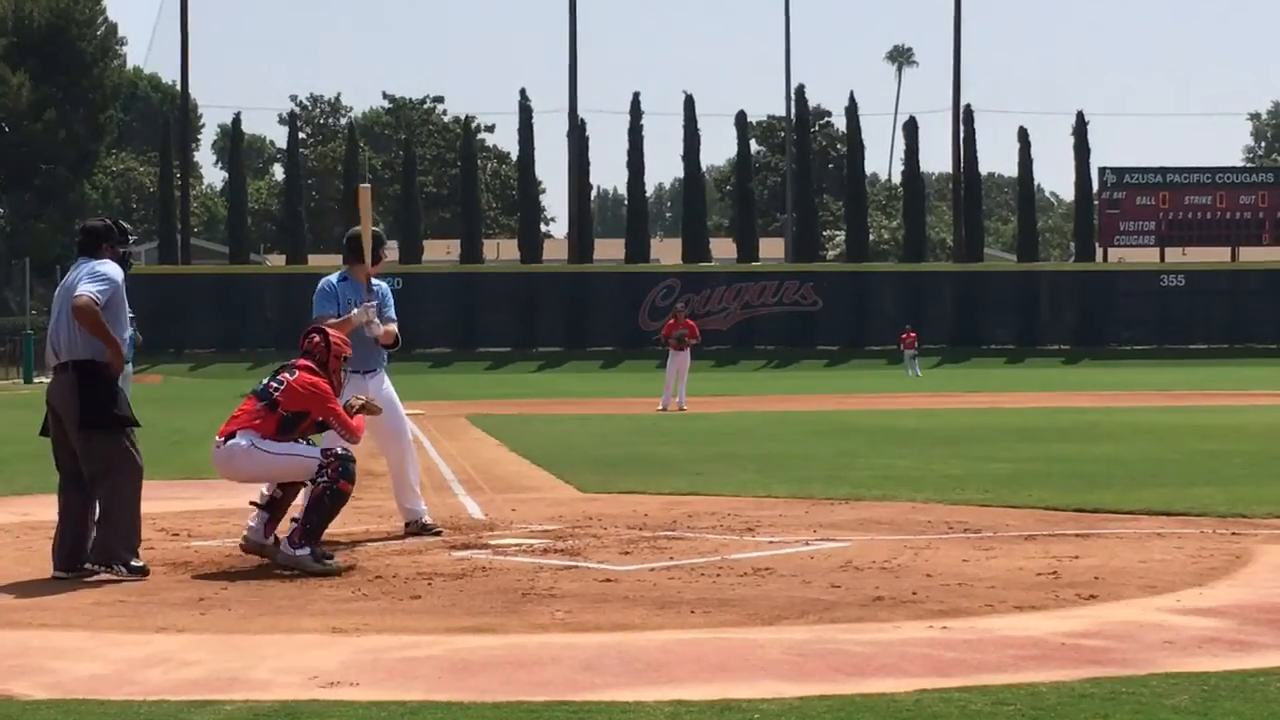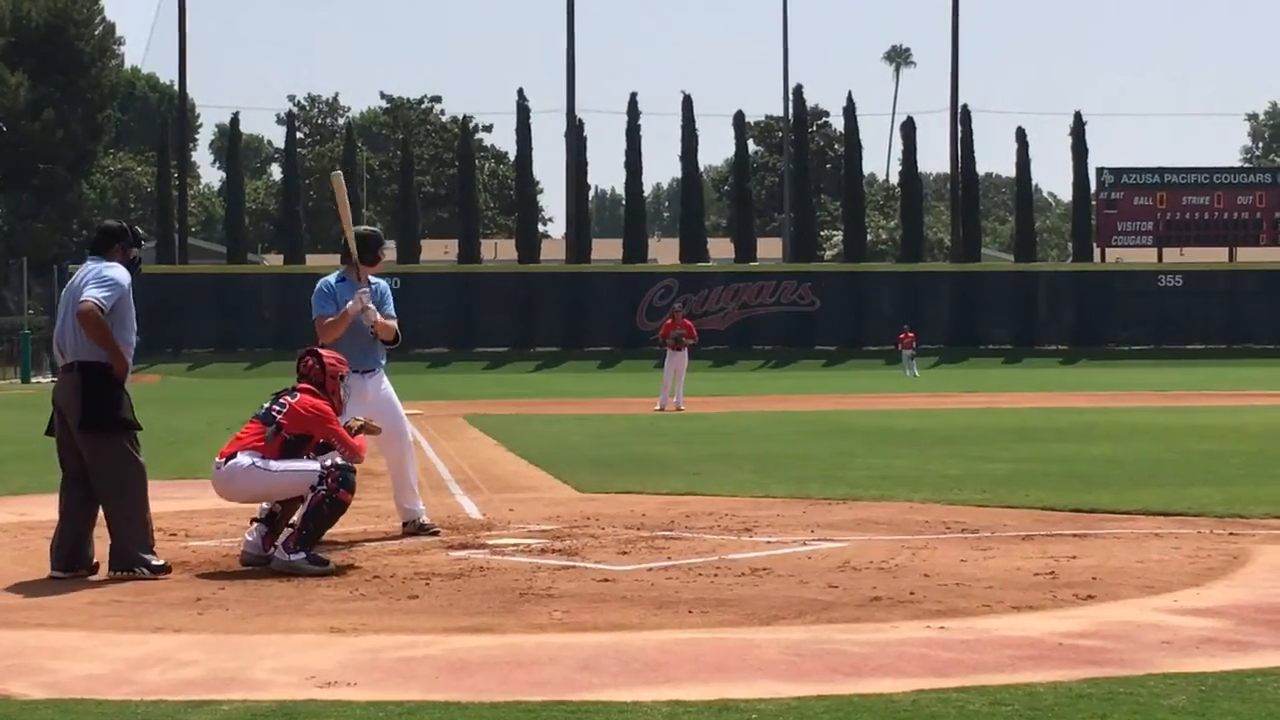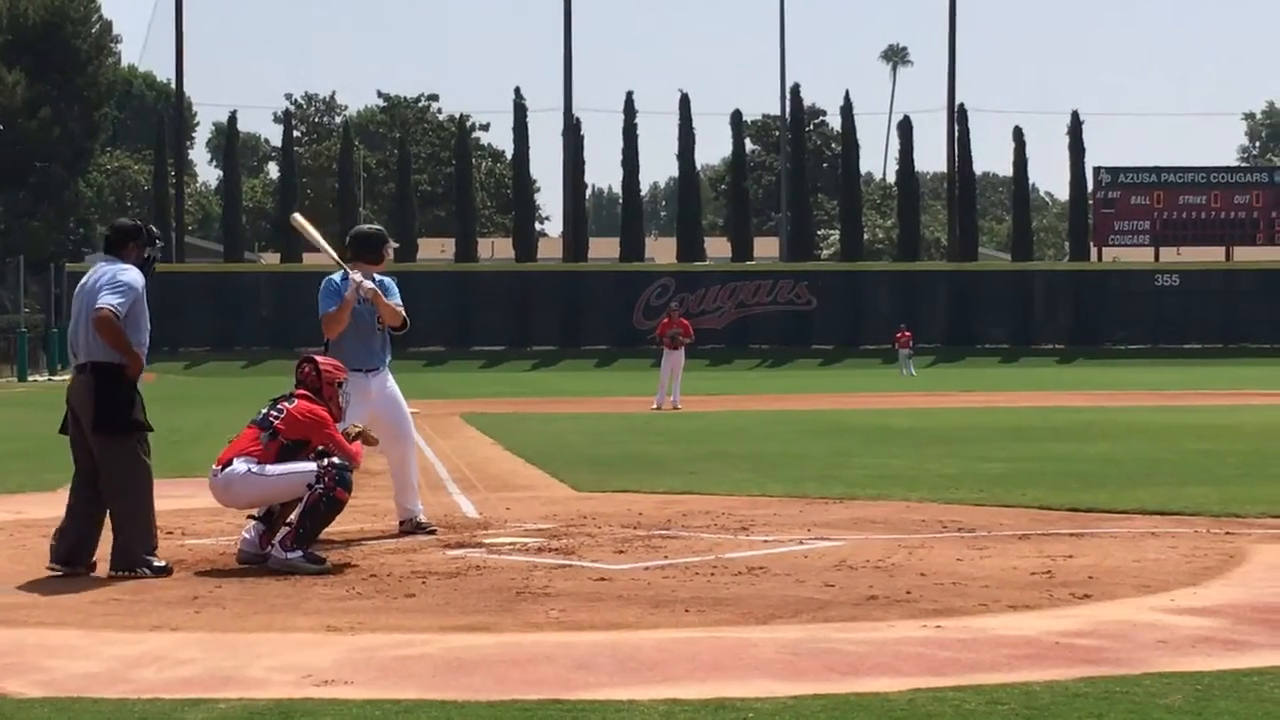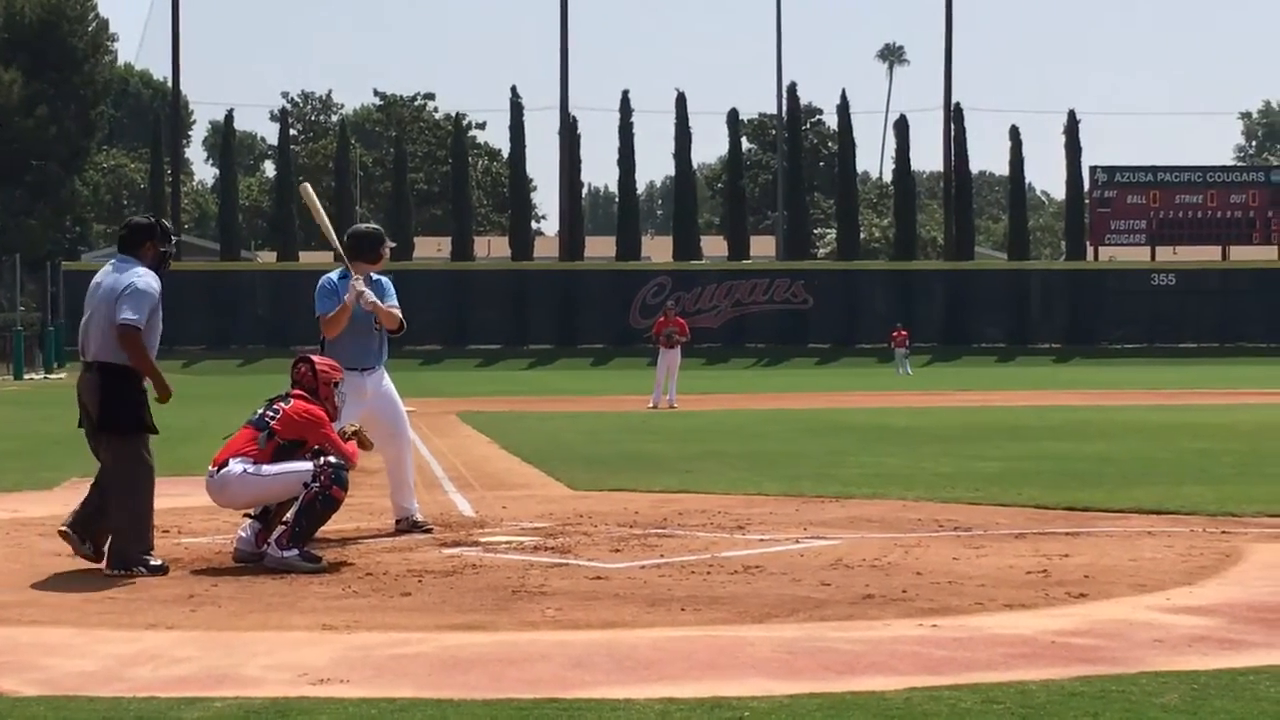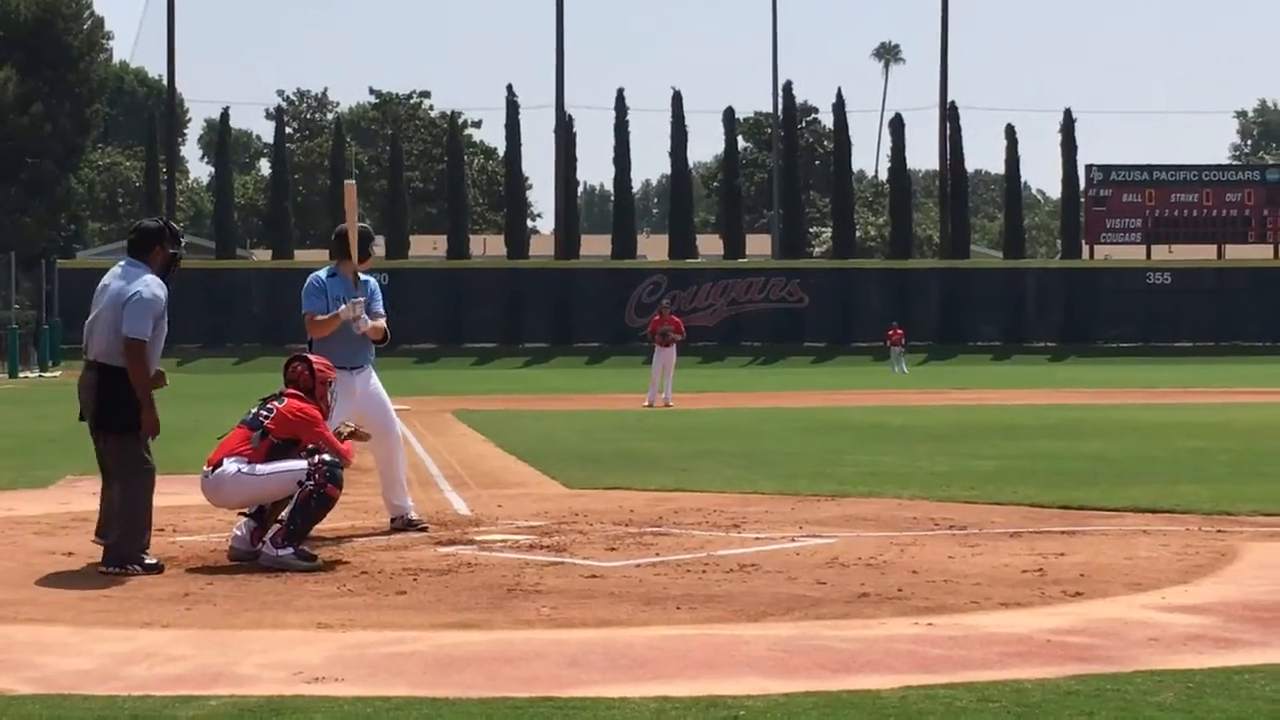
dt=0.2s
person 1, frame 1
left shoulder: (71, 278)
right shoulder: (106, 270)
right elbow: (83, 306)
right wrist: (115, 345)
left hip: (62, 383)
right hip: (91, 383)
left knee: (75, 476)
right knee: (121, 468)
left ankle: (70, 558)
right ankle: (114, 553)
person 1, frame 2
left shoulder: (79, 277)
right shoulder: (114, 273)
left elbow: (80, 316)
right elbow: (88, 313)
right wrist: (118, 355)
left hip: (69, 383)
right hip: (96, 384)
left knee: (78, 476)
right knee: (123, 472)
left ankle: (70, 558)
right ankle: (131, 556)
person 1, frame 3
left shoulder: (91, 276)
right shoulder: (127, 276)
left elbow: (93, 321)
right elbow: (104, 317)
right wrist: (134, 357)
left hip: (83, 382)
right hip: (110, 384)
left knee: (89, 474)
right knee: (131, 472)
left ankle: (70, 553)
right ankle: (134, 557)
person 1, frame 4
left shoulder: (104, 275)
right shoulder: (143, 280)
left elbow: (100, 330)
right elbow: (128, 334)
right wrist: (157, 379)
left hip: (93, 378)
right hip: (118, 384)
left knee: (116, 467)
right knee: (134, 470)
left ankle: (83, 529)
right ankle: (129, 556)
person 1, frame 5
left shoulder: (115, 275)
right shoulder: (149, 288)
right elbow: (134, 349)
left wrist: (149, 373)
right wrist: (147, 407)
left hip: (96, 378)
right hip: (116, 385)
left knee: (118, 465)
right knee: (135, 469)
left ankle: (111, 531)
right ankle: (124, 554)
person 2, frame 1
left shoulder: (381, 289)
right shoulder: (330, 287)
left elbow: (392, 337)
left wrist: (380, 329)
right wrist: (356, 316)
left hip: (376, 380)
right hip: (341, 382)
left knee: (401, 445)
left ankle: (415, 516)
person 2, frame 2
left shoulder: (380, 288)
right shoulder: (328, 287)
left elbow: (392, 335)
right elbow: (324, 333)
left wrist: (376, 319)
right wrist: (352, 308)
left hip: (376, 380)
left knee: (402, 444)
left ankle: (413, 516)
person 2, frame 3
left shoulder: (385, 284)
right shoulder: (334, 284)
left elbow: (399, 322)
right elbow: (330, 330)
left wrist: (376, 295)
right wrist: (350, 296)
left hip: (380, 379)
right hip: (345, 380)
left knee: (404, 442)
left ankle: (411, 515)
person 2, frame 4
left shoulder: (382, 284)
right shoulder: (331, 284)
left elbow: (396, 324)
right elbow: (329, 330)
left wrist: (375, 303)
right wrist: (350, 300)
left hip: (376, 378)
right hip: (340, 379)
left knee: (401, 441)
left ankle: (407, 513)
person 2, frame 5
left shoulder: (370, 284)
right shoulder: (318, 282)
left elbow: (381, 333)
right elbow: (313, 329)
left wrist: (368, 325)
right wrist: (343, 313)
left hip: (365, 376)
left knee: (390, 439)
left ankle: (401, 512)
person 3, frame 1
left shoulder: (289, 373)
right shoulder: (314, 384)
right elbow: (353, 435)
left wrist: (343, 413)
right wrist: (356, 413)
left hip: (226, 450)
right hip: (243, 450)
left knee: (300, 453)
right knee: (340, 466)
left ankle: (260, 532)
right ankle: (298, 547)
person 3, frame 2
left shoulder: (291, 398)
right shoulder: (316, 406)
left elbow: (296, 444)
right elbow: (355, 455)
left wrist: (341, 434)
right wrist: (357, 433)
left hip: (226, 471)
right hip: (243, 471)
left knee: (300, 472)
right knee: (340, 476)
left ankle: (258, 544)
right ankle: (292, 553)
person 3, frame 3
left shoulder: (288, 404)
right shoulder: (314, 412)
left elbow: (296, 452)
right elbow: (353, 460)
left wrist: (340, 441)
right wrist: (355, 441)
left hip: (224, 478)
right hip: (241, 477)
left knee: (299, 476)
right knee: (337, 477)
left ankle: (255, 543)
right ankle: (289, 551)
person 3, frame 4
left shoulder: (284, 404)
right shoulder: (310, 412)
left elbow: (291, 452)
right elbow: (349, 460)
left wrist: (336, 441)
right wrist: (350, 439)
left hip: (221, 479)
right hip: (237, 479)
left knee: (297, 476)
right knee: (333, 475)
left ankle: (251, 541)
right ankle: (286, 549)
person 3, frame 5
left shoulder: (276, 403)
right shoulder: (303, 410)
left elbow: (288, 453)
right elbow: (343, 458)
left wrist: (331, 440)
right wrist: (344, 439)
left hip: (217, 478)
right hip: (232, 477)
left knee: (288, 474)
right knee: (328, 473)
left ankle: (246, 539)
right ankle: (281, 548)
